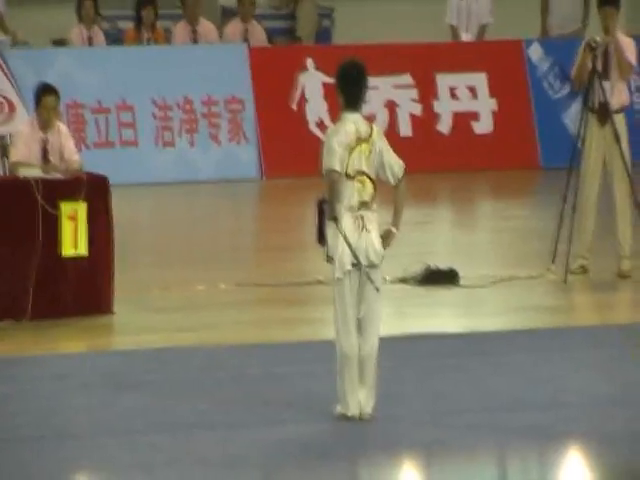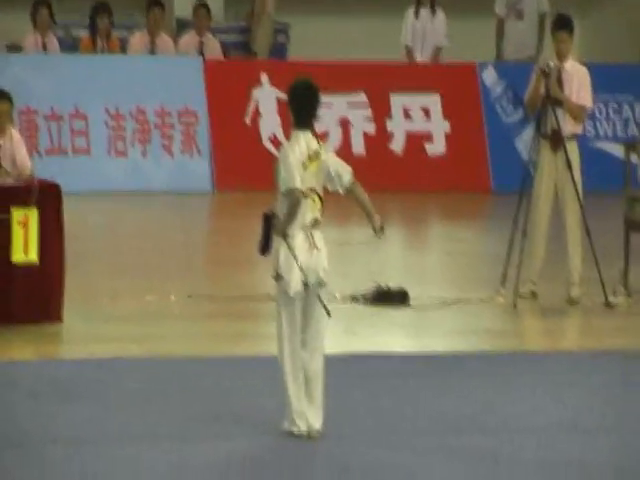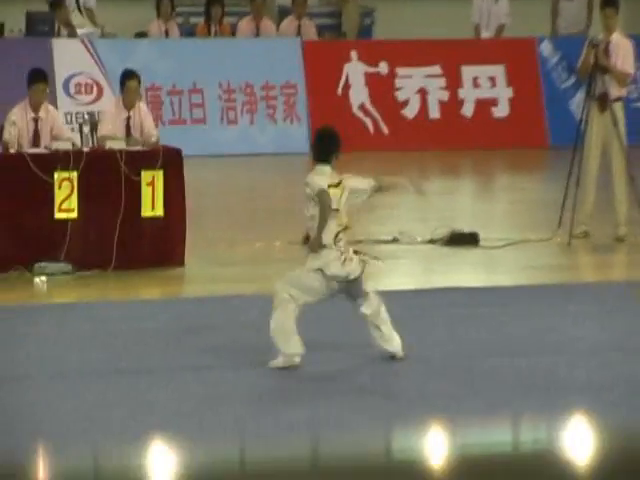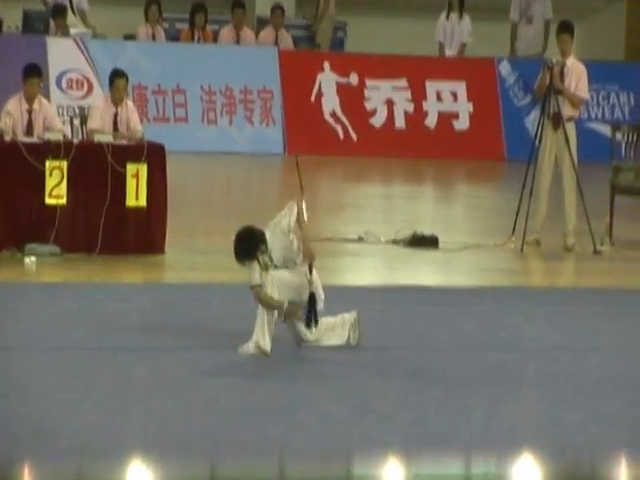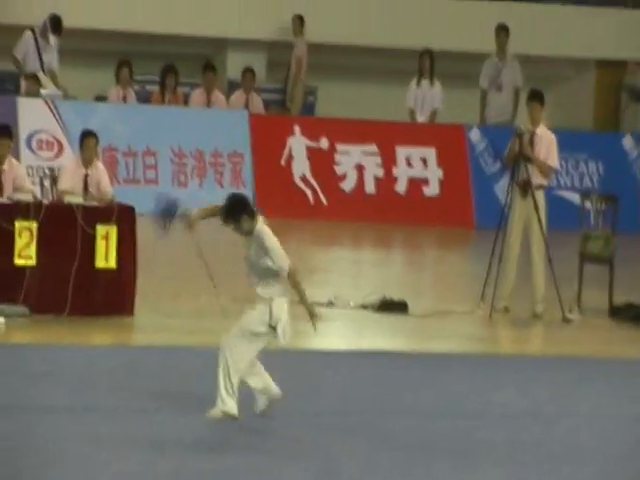
dt=1s
person 1, frame 1
left shoulder: (336, 132)
right shoulder: (375, 133)
left elbow: (333, 177)
right elbow: (399, 178)
left wrist: (332, 211)
right wrist: (394, 227)
left hip: (345, 232)
right hip: (371, 231)
left knee: (347, 325)
right knee: (369, 324)
left ankle: (350, 402)
right ankle: (366, 401)
person 1, frame 2
left shoulder: (290, 149)
right shoulder: (321, 152)
left elbow: (295, 195)
right elbow: (351, 182)
left wrist: (281, 226)
right wrist: (373, 217)
left hip: (293, 249)
right hip: (316, 247)
left knee: (292, 342)
right knee: (313, 341)
left ankle: (300, 420)
right ankle: (313, 419)
person 1, frame 3
left shoulder: (313, 179)
right shoulder: (342, 179)
left elbow: (325, 198)
right elbow: (373, 185)
left wrist: (317, 237)
left hip: (325, 261)
right hip: (346, 258)
right knee: (368, 302)
person 1, frame 4
left shoulder: (278, 229)
right elbow: (258, 293)
right wrist: (283, 306)
left hip: (305, 280)
right hip: (290, 288)
left knee: (271, 279)
right knee: (307, 336)
left ankle: (260, 344)
right ankle: (349, 324)
person 1, frame 5
left shoulder: (264, 240)
right shoulder: (251, 227)
left elbow: (290, 273)
left wrist: (306, 305)
left hip: (272, 306)
right hip: (266, 302)
left knee: (231, 346)
right knee: (239, 350)
right ankle: (268, 392)
person 2, frame 1
left shoulder: (626, 43)
right shoulder: (590, 45)
left elbow: (626, 73)
right elbow: (577, 83)
left wrist: (615, 40)
right wrist: (585, 56)
left hip: (616, 119)
right hip: (594, 119)
left knee: (622, 187)
right knee: (588, 186)
left ankle: (625, 257)
right ankle: (582, 255)
person 2, frame 2
left shoulder: (580, 73)
right shoulder: (542, 71)
left elbow: (581, 115)
right elbow: (530, 109)
left wrist: (560, 94)
right wrist: (538, 85)
left hip: (568, 146)
right hip: (545, 145)
left knee: (572, 213)
right knee: (539, 211)
left ankle: (574, 283)
right ankle: (532, 280)
person 2, frame 3
left shoulder: (625, 45)
right shoulder: (593, 43)
left elbow: (625, 80)
right elbow: (582, 75)
left wrist: (607, 63)
right wrist: (589, 55)
left hip: (615, 107)
right hip: (595, 107)
left knee: (619, 164)
right knee: (590, 163)
left ankle: (622, 223)
right ankle: (584, 221)
person 2, frame 4
left shoulder: (579, 69)
right shoulder: (550, 65)
left elbow: (579, 102)
right elbow: (538, 95)
left wrist: (561, 86)
right wrist: (545, 77)
left hip: (567, 126)
right hip: (549, 124)
left knee: (569, 179)
right knee: (542, 176)
left ankle: (569, 234)
right ankle: (535, 230)
person 2, frame 5
left shoulder: (549, 138)
right shoulder: (520, 134)
left elbow: (549, 171)
right elbow: (508, 163)
left wrist: (532, 154)
right wrist: (515, 147)
left hip: (536, 194)
right hip: (519, 192)
left knee: (537, 246)
right knee: (511, 243)
left ankle: (538, 301)
right ankle: (503, 297)
